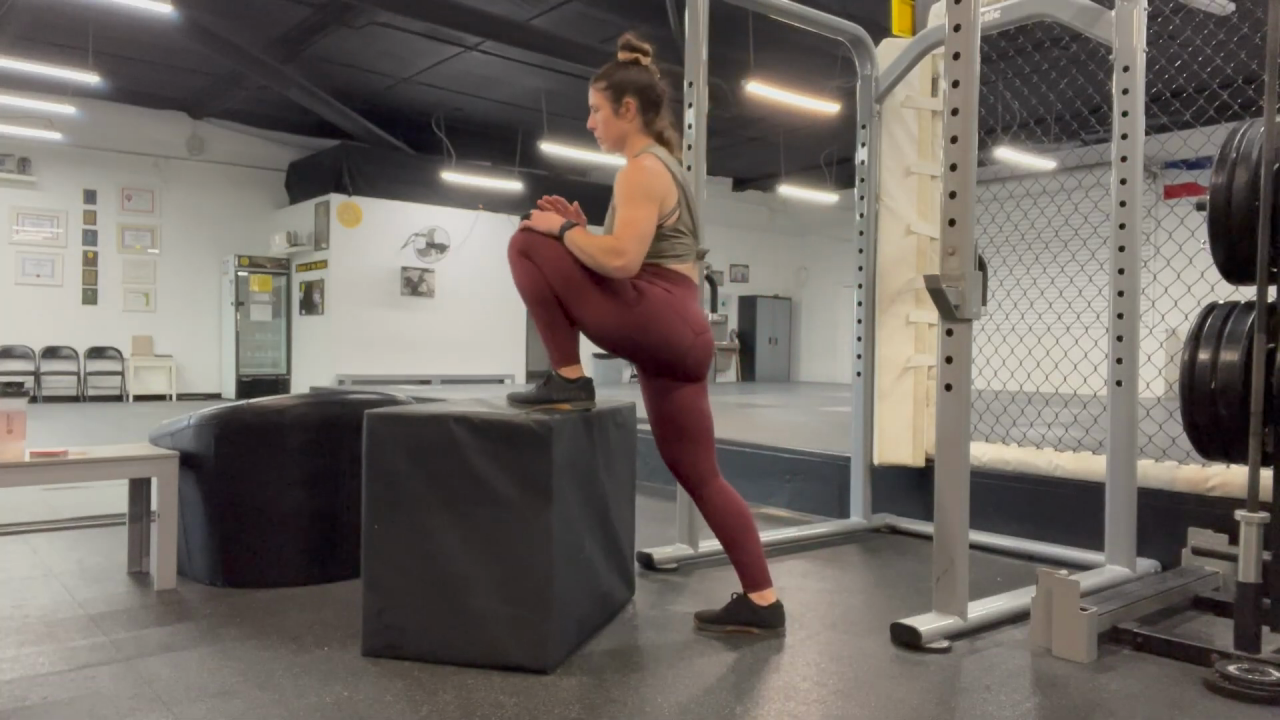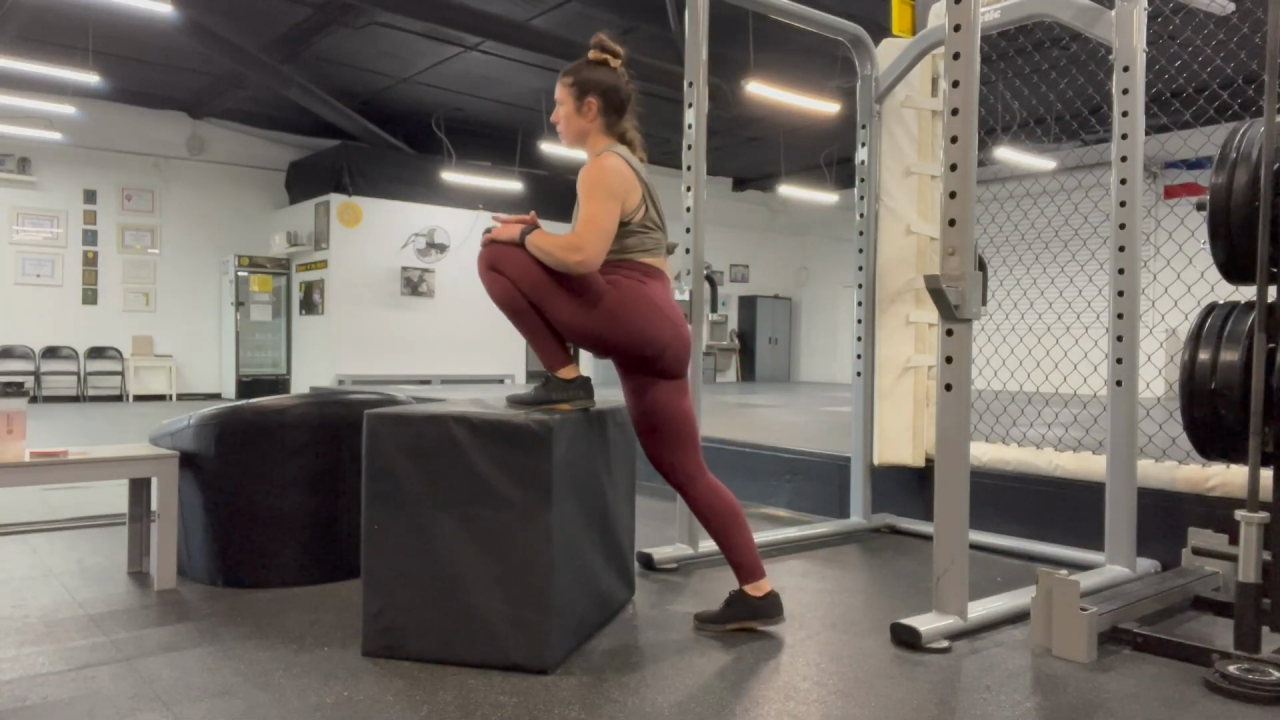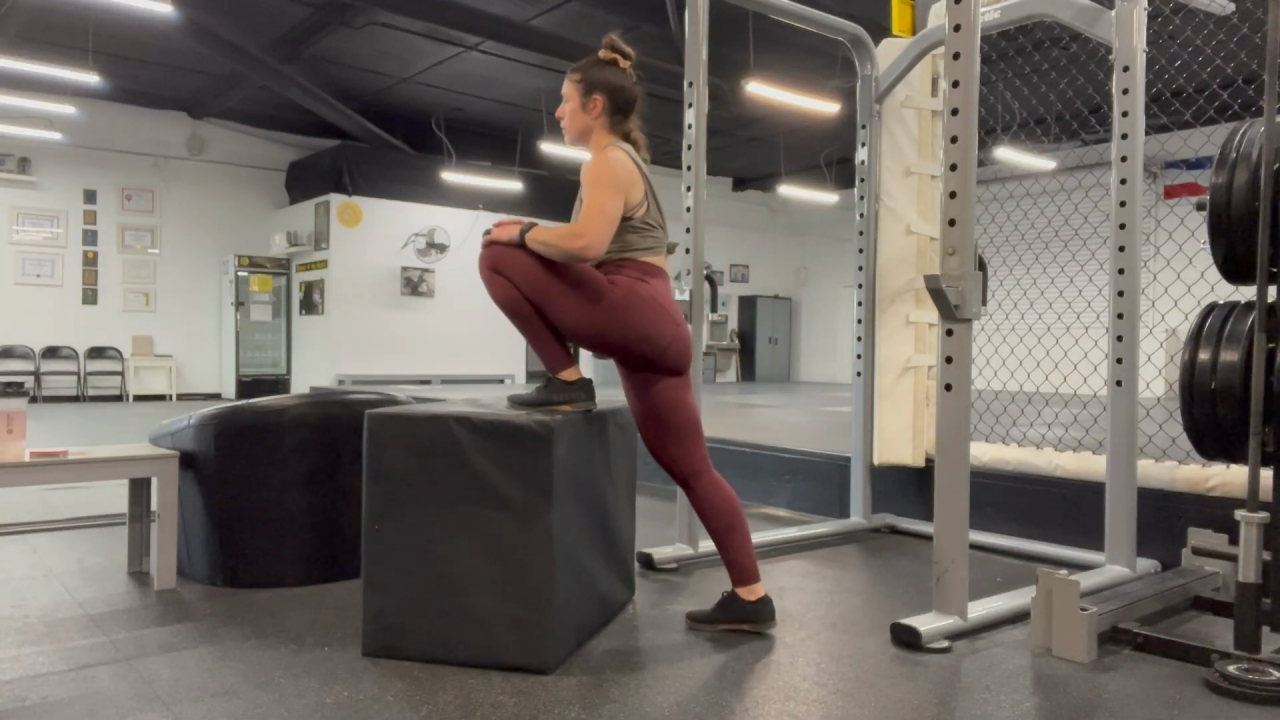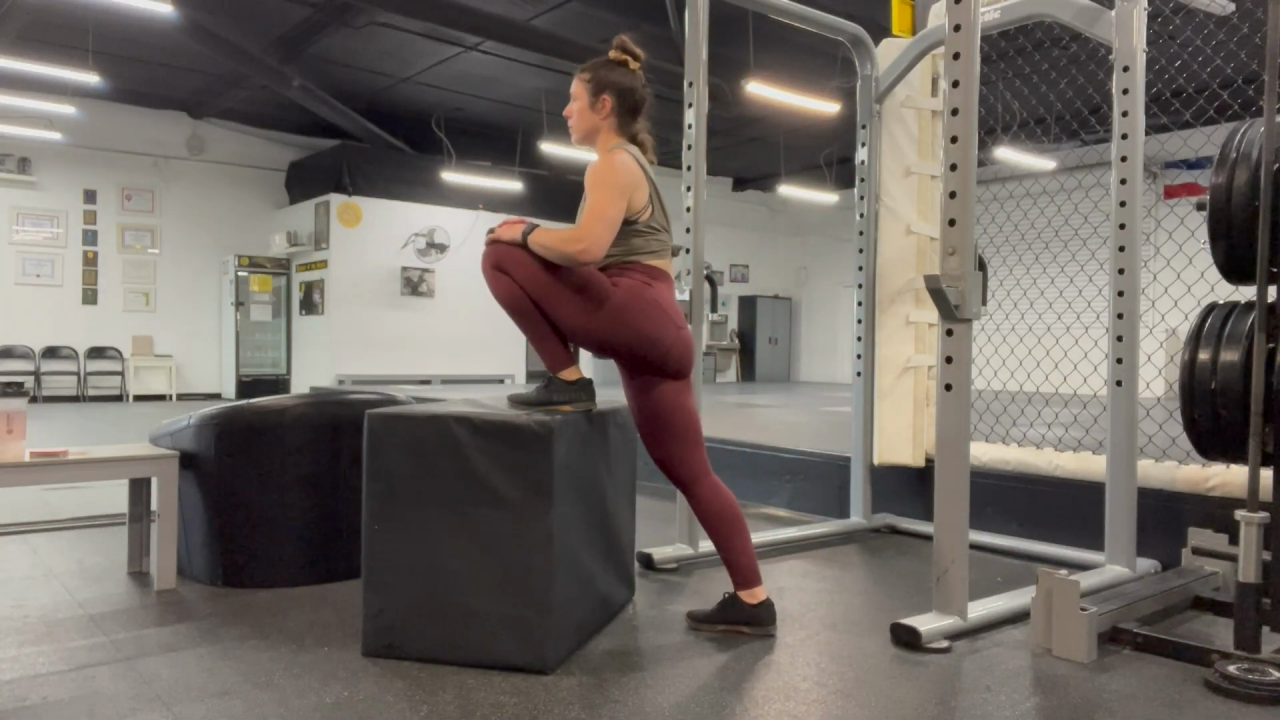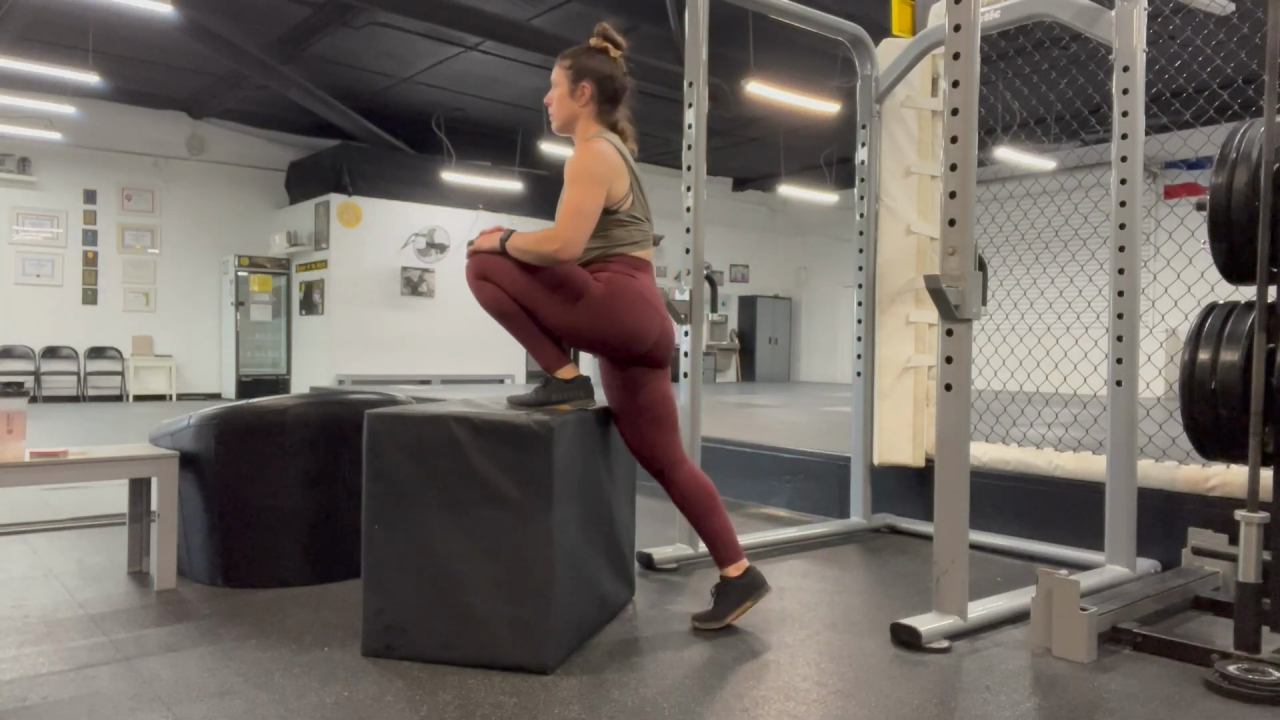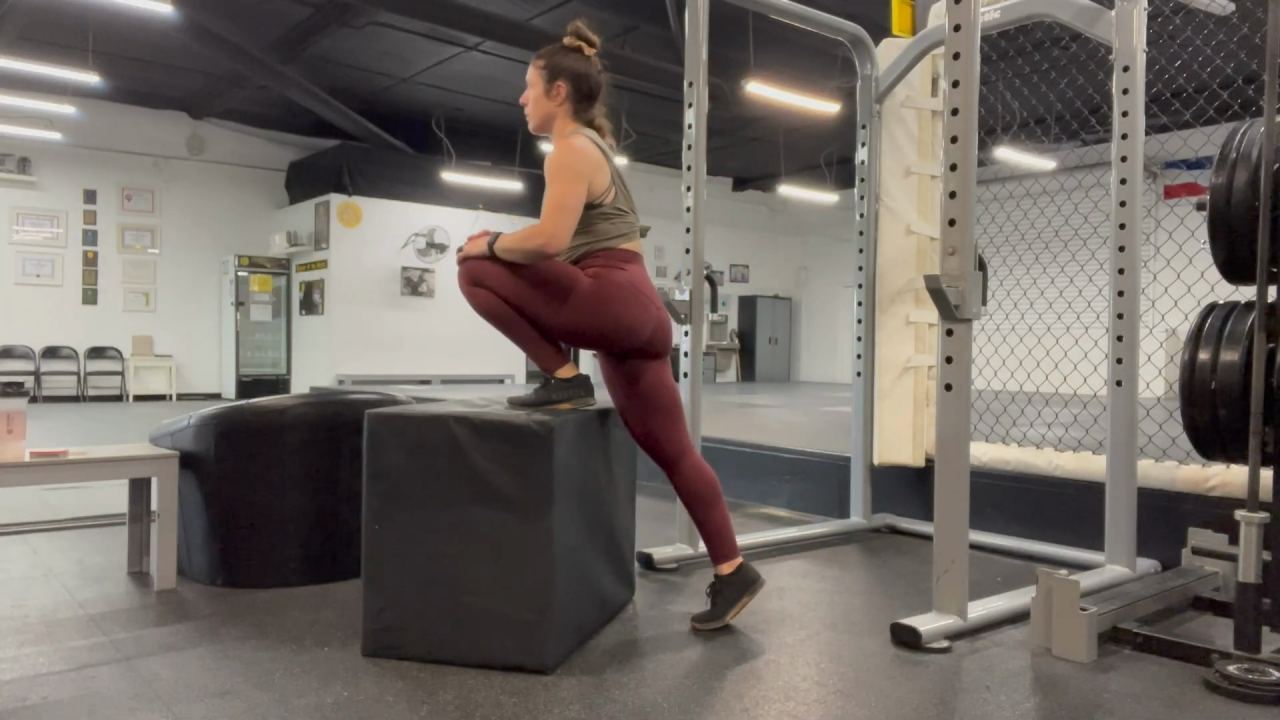
dt=0.4s
person 1, frame 1
left shoulder: (641, 168)
right shoulder: (661, 165)
left elbow: (621, 261)
left wrist: (562, 230)
right wrist: (580, 227)
left hip: (654, 322)
right hip: (682, 335)
left knee: (528, 243)
right knee: (699, 475)
left ankle: (568, 380)
right ankle: (761, 601)
person 1, frame 2
left shoulder: (602, 167)
right shoulder: (623, 164)
left elbow: (583, 258)
left wrist: (524, 236)
right wrist: (542, 234)
left hip: (632, 320)
right hip: (658, 331)
left knee: (496, 256)
right knee: (685, 471)
left ankle: (564, 381)
right ankle: (756, 593)
person 1, frame 3
left shoulder: (606, 161)
right shoulder: (624, 161)
left elbow: (587, 245)
left wrist: (524, 234)
right wrist: (538, 238)
left hip: (634, 317)
right hip: (656, 330)
left knee: (499, 257)
right knee: (690, 468)
left ankle: (567, 382)
right ankle: (749, 596)
person 1, frame 4
left shoulder: (611, 164)
right shoulder: (630, 162)
left elbow: (586, 248)
left wrist: (525, 233)
right wrist: (540, 237)
left hip: (635, 320)
right hip: (657, 330)
left knee: (501, 255)
right knee: (691, 473)
left ankle: (566, 381)
right ankle: (751, 599)
person 1, frame 5
left shoulder: (591, 154)
right shoulder: (612, 151)
left elbow: (565, 246)
left wrist: (502, 239)
right wrist: (517, 241)
left hip: (619, 311)
right hip: (638, 319)
left knee: (484, 264)
right knee: (665, 459)
left ankle: (564, 380)
right ankle: (737, 574)
person 1, frame 6
left shoulder: (570, 149)
right shoulder: (589, 146)
left elbow: (550, 241)
left wrist: (491, 243)
right wrist: (505, 244)
left hip: (613, 305)
right hip: (634, 312)
left knee: (476, 271)
right knee: (672, 450)
left ankle: (563, 379)
right ankle: (731, 572)
